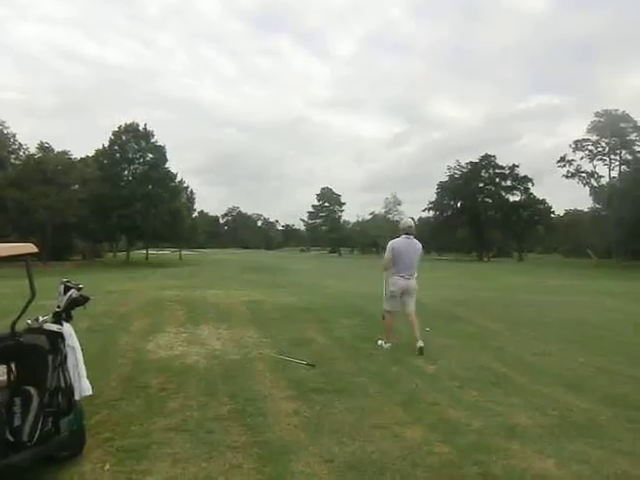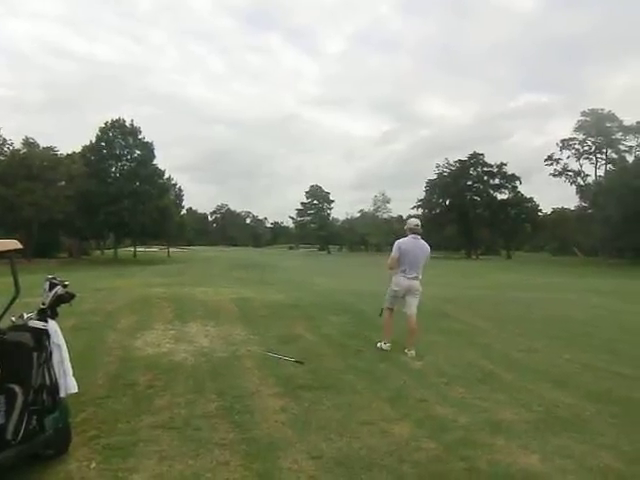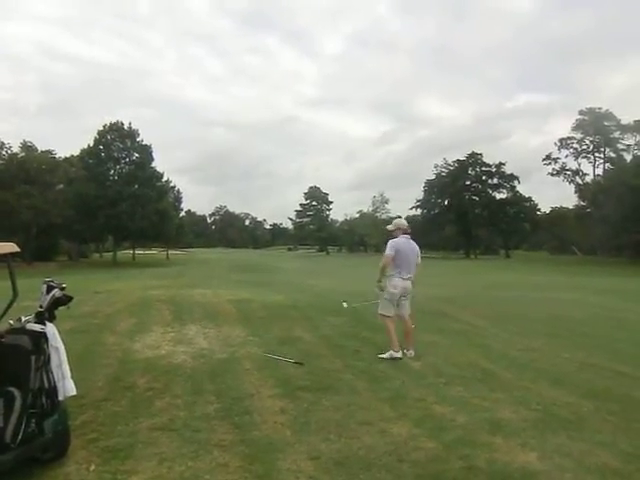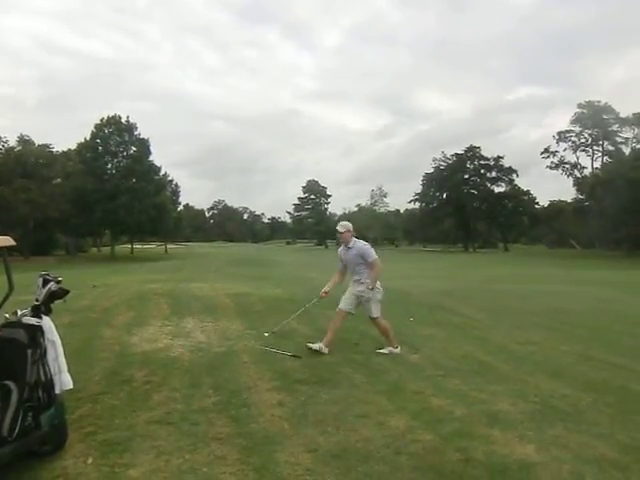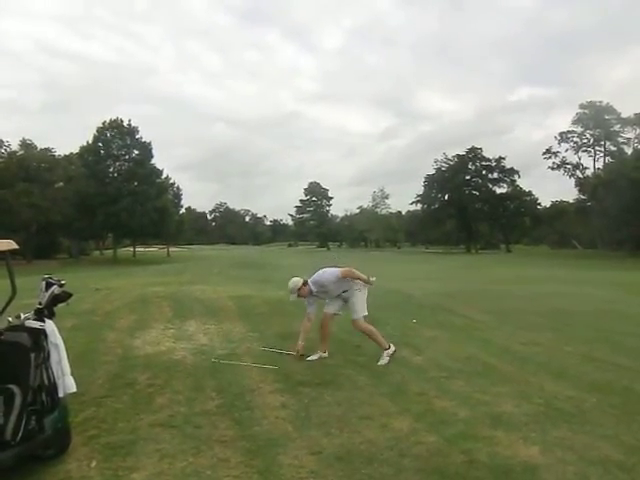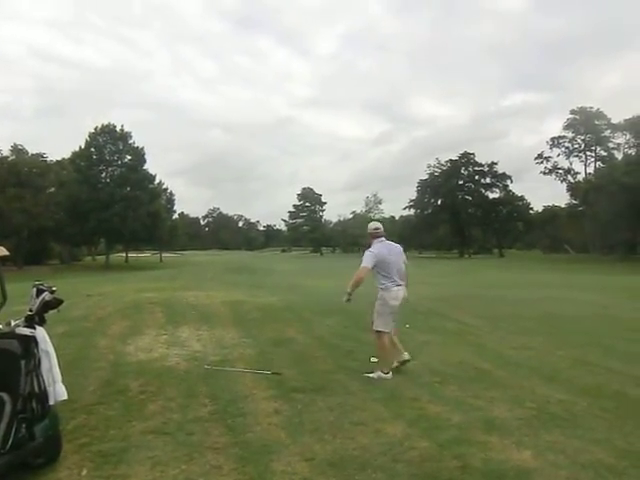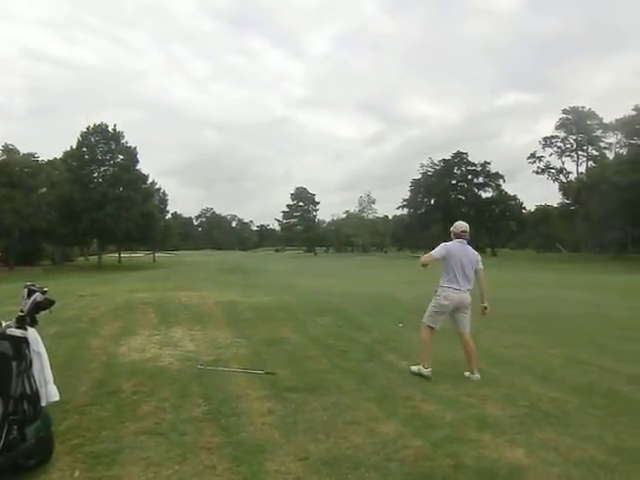
dt=0.7s
person 1, frame 1
left shoulder: (393, 244)
right shoulder: (418, 246)
left elbow: (386, 266)
left wrist: (387, 267)
left hip: (395, 281)
right hip: (411, 282)
left knee: (389, 312)
right knee: (412, 313)
left ankle: (387, 341)
right ankle: (419, 341)
person 1, frame 2
left shoulder: (400, 243)
right shoulder: (426, 247)
left elbow: (390, 265)
left hip: (399, 280)
right hip: (415, 283)
left knee: (388, 309)
right knee: (412, 315)
left ankle: (386, 342)
right ankle: (410, 349)
person 1, frame 3
left shoulder: (394, 242)
right shoulder: (415, 246)
left elbow: (384, 263)
right elbow: (415, 269)
left wrist: (379, 280)
right wrist: (409, 282)
left hip: (393, 282)
right hip: (407, 283)
left knee: (386, 316)
right knee: (405, 317)
left ankle: (395, 350)
right ankle: (409, 349)
person 1, frame 4
left shoulder: (363, 246)
right shoulder: (341, 251)
left elbow: (377, 266)
right elbow: (340, 273)
left wrist: (371, 288)
right wrist: (327, 288)
left hip: (369, 286)
right hip: (354, 286)
left knee: (375, 318)
right knee: (340, 313)
left ankle: (394, 346)
right ankle: (324, 345)
person 1, frame 5
left shoulder: (323, 278)
right shoulder: (311, 294)
left elbow: (349, 271)
right elbow: (308, 320)
left wrist: (367, 280)
right wrist: (300, 342)
left hip: (355, 288)
left knee: (358, 323)
right knee: (325, 318)
left ankle: (387, 348)
right ankle: (323, 351)
person 1, frame 6
left shoulder: (372, 252)
right shoulder: (396, 247)
left elbow: (360, 276)
right elbow: (405, 267)
left wrist: (348, 293)
right wrist: (402, 285)
left hip: (388, 294)
right hip: (398, 291)
left knee: (381, 332)
right knee: (377, 324)
left ankle: (385, 370)
right ankle: (401, 354)
person 1, frame 7
left shoulder: (447, 247)
right shoulder: (474, 254)
left elbow: (425, 261)
right elbow: (481, 279)
left wrist: (423, 260)
right wrist: (484, 302)
left hip: (445, 294)
right hip: (464, 296)
left knee: (427, 327)
right knee: (465, 334)
left ankle: (425, 366)
right ankle: (474, 371)
